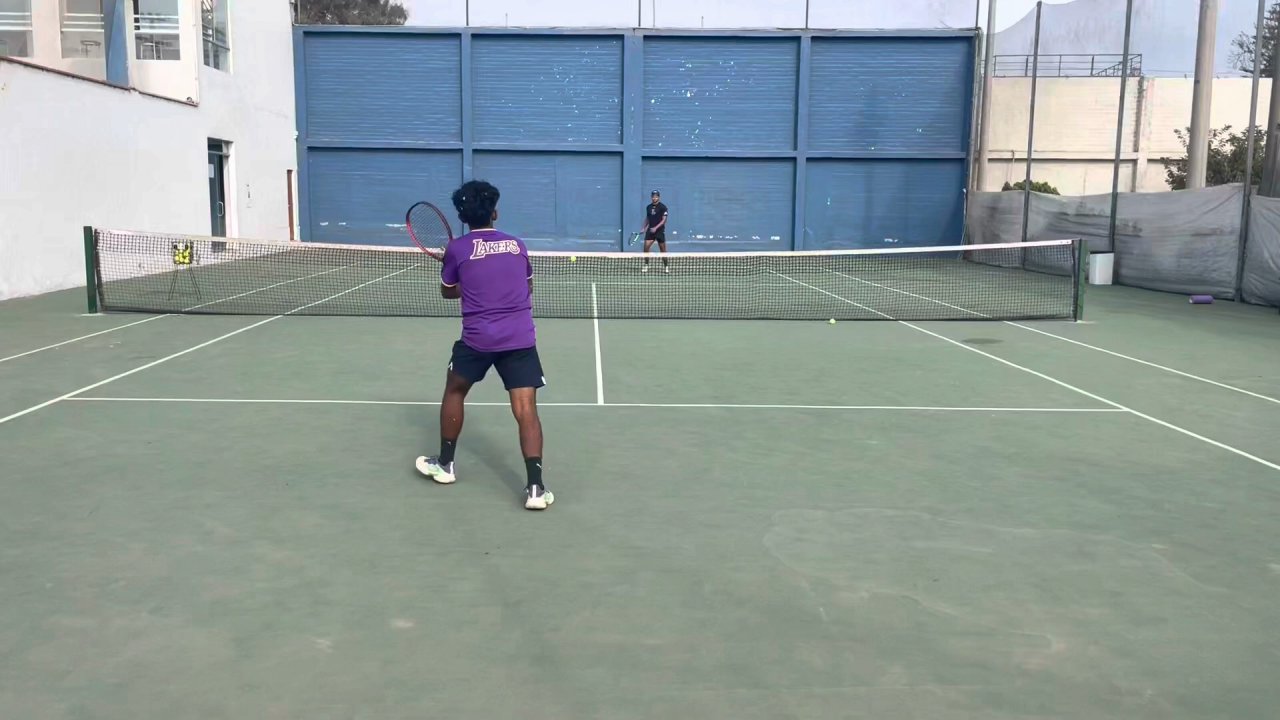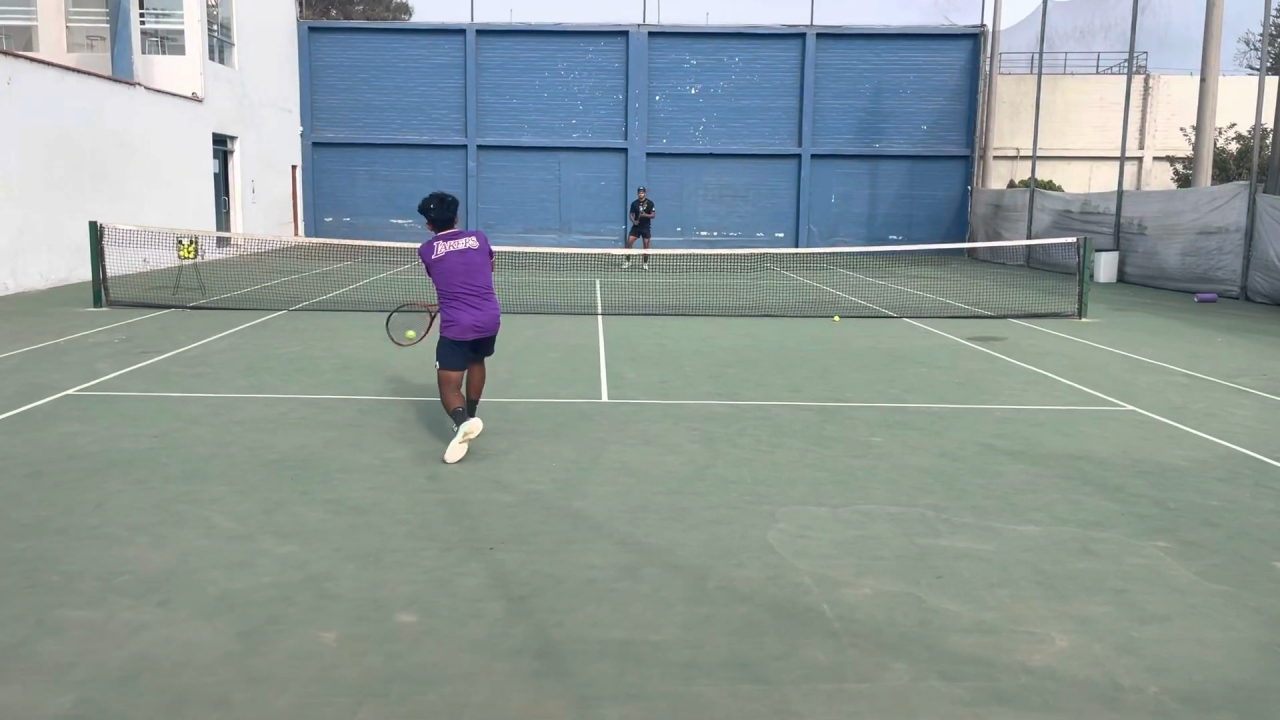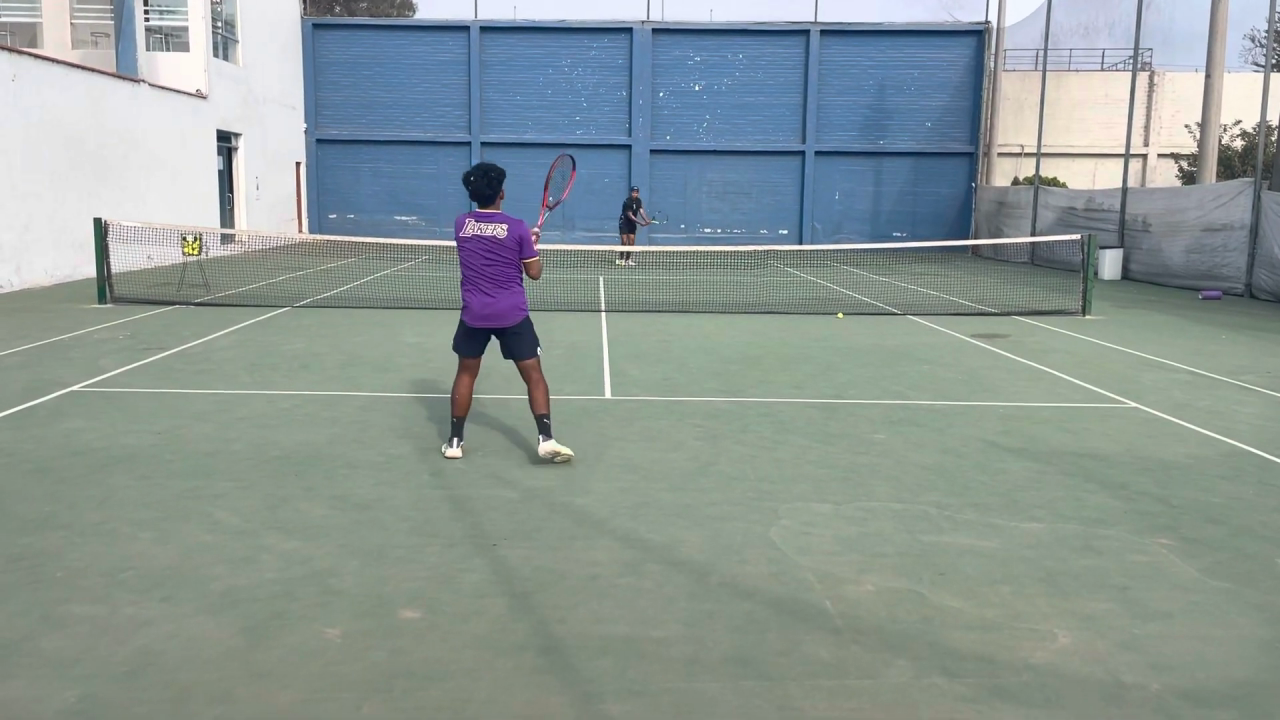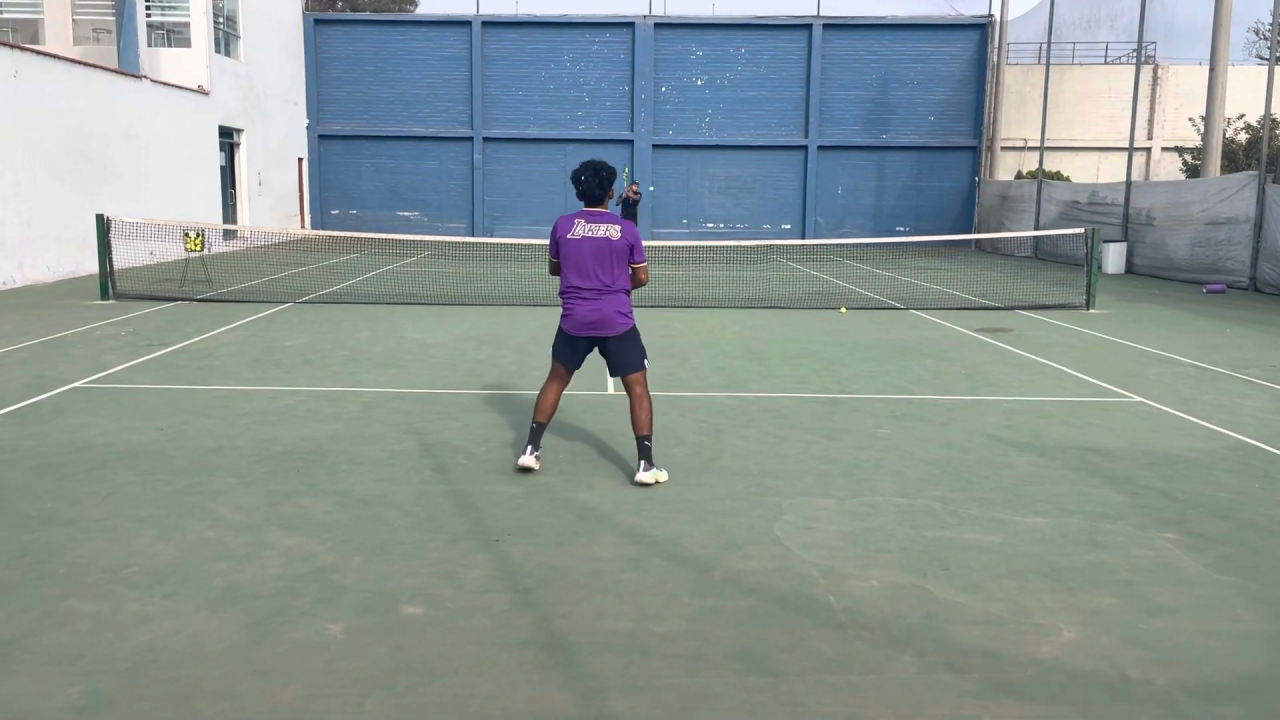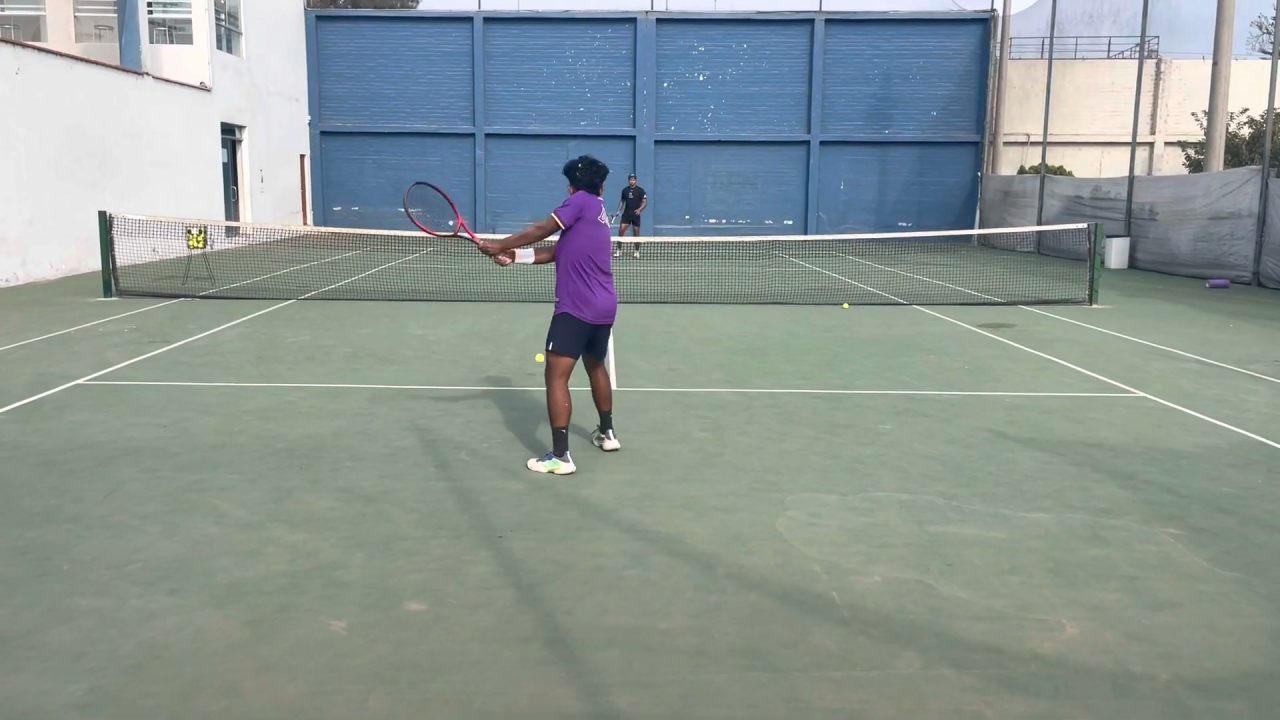
dt=1s
person 1, frame 1
left shoulder: (456, 248)
right shoulder: (516, 244)
left elbow: (448, 292)
left hip: (477, 338)
right hip: (519, 338)
left knee: (454, 392)
right knee: (526, 412)
left ankle: (444, 464)
right ankle: (535, 487)
person 1, frame 2
left shoulder: (426, 250)
right shoulder: (478, 238)
left hip: (457, 325)
right hip: (490, 319)
left knee: (449, 387)
right knee: (476, 361)
left ankle: (464, 421)
right ankle: (470, 416)
person 1, frame 3
left shoulder: (461, 224)
right shoulder: (517, 228)
right elbow: (534, 273)
right wrist: (532, 241)
left hip: (473, 314)
right hip: (512, 314)
left knee: (465, 374)
right knee: (533, 375)
left ankle: (455, 440)
right ankle: (546, 438)
person 1, frame 4
left shoulder: (562, 226)
right shoulder: (626, 229)
left elbow: (554, 269)
right elbow: (641, 278)
left hip: (575, 320)
right hip: (617, 321)
left knee: (556, 381)
right knee: (638, 389)
left ankle: (530, 450)
right ankle: (646, 465)
person 1, frame 5
left shoulder: (582, 202)
right shoulder: (598, 213)
left elbow: (542, 231)
right elbow: (556, 253)
left wrist: (500, 244)
right wrist: (514, 256)
left hip: (577, 308)
right hip: (605, 307)
left knee: (557, 377)
right knee: (597, 367)
left ankle: (560, 456)
right ankle: (607, 433)
